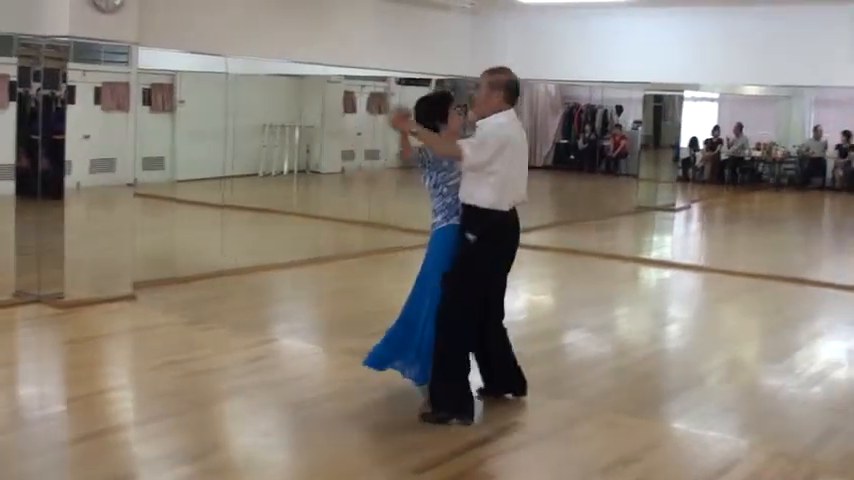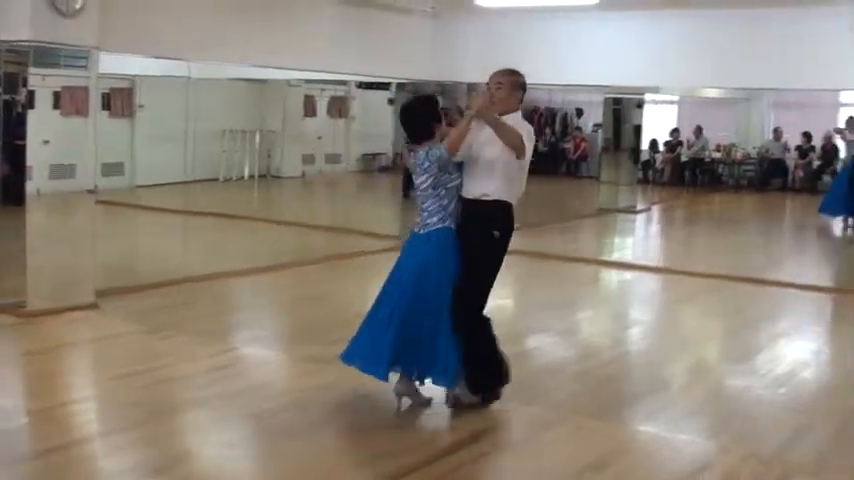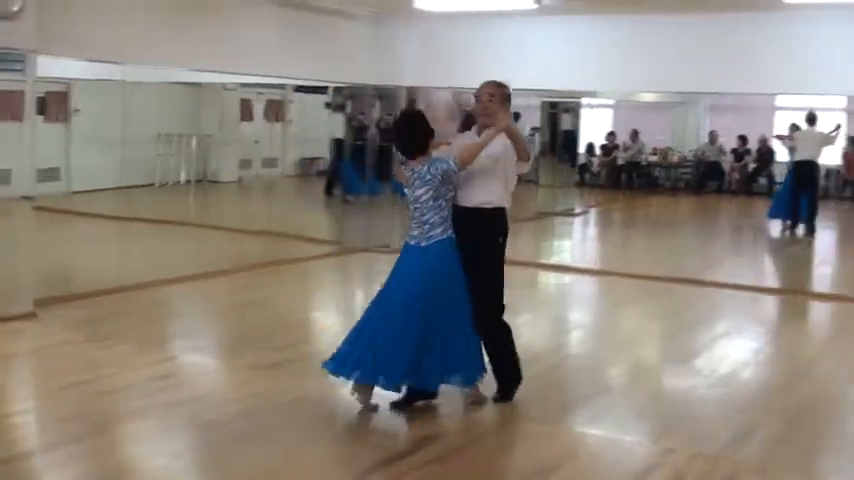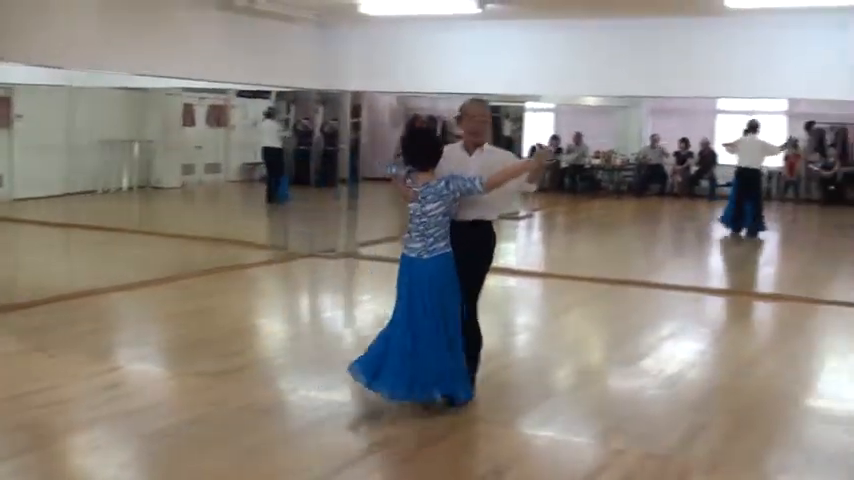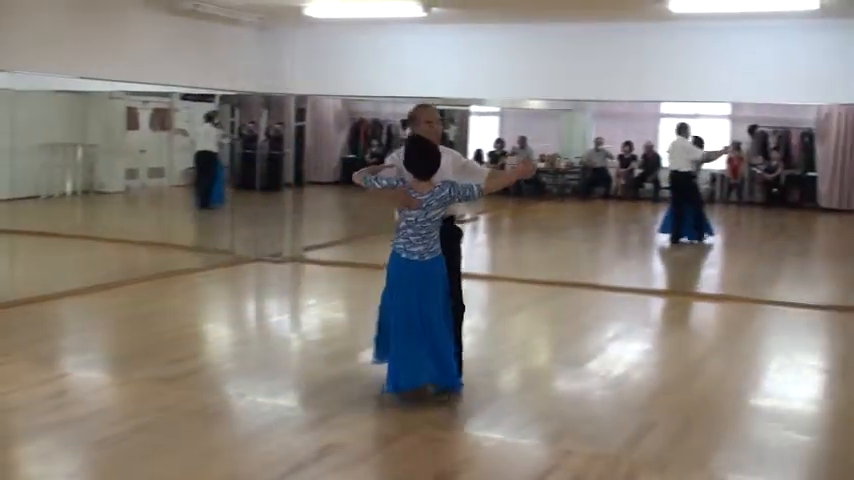
dt=0.4s
person 1, frame 1
left shoulder: (496, 130)
right shoulder: (507, 128)
left elbow: (458, 152)
left wrist: (413, 129)
left hip: (484, 227)
right hip: (497, 223)
left knee: (454, 312)
right knee: (484, 309)
left ankle: (450, 402)
right ankle: (505, 379)
person 1, frame 2
left shoulder: (517, 129)
right shoulder: (481, 129)
left elbow: (518, 147)
left wrist: (490, 118)
left hip: (492, 218)
right hip: (468, 214)
left knee: (466, 303)
right knee: (462, 301)
left ankle: (490, 375)
right ankle: (474, 378)
person 1, frame 3
left shoulder: (508, 142)
right shoulder: (462, 140)
left elbow: (524, 158)
left wrist: (509, 130)
left hip: (488, 225)
right hip: (455, 221)
left knee: (485, 308)
left ankle: (509, 376)
right ankle: (424, 383)
person 1, frame 4
left shoulder: (501, 158)
right shoulder: (444, 155)
left elbow: (529, 181)
left wrist: (538, 166)
left hip: (480, 236)
left knee: (464, 306)
left ankle: (464, 377)
person 1, frame 5
left shoulder: (452, 158)
right shoulder: (399, 158)
left elbow: (487, 176)
right elbow: (381, 179)
left wrist: (516, 172)
right wrist: (400, 196)
left hip: (445, 231)
left knee: (453, 302)
person 2, frame 1
right shoulder: (431, 155)
right elbow: (408, 152)
right wrist: (403, 129)
left hip: (461, 235)
right hip: (449, 236)
right knee: (442, 306)
left ankle: (431, 373)
right ankle: (427, 377)
person 2, frame 2
left shoulder: (420, 155)
right shoulder: (434, 156)
right elbow: (450, 145)
right wrist: (472, 116)
left hip: (422, 239)
right hip: (439, 241)
left knee: (412, 307)
right knee: (444, 309)
left ankle: (405, 379)
right ankle: (453, 379)
person 2, frame 3
left shoulder: (406, 168)
right shoulder: (435, 169)
right elbow: (462, 157)
right wrist: (496, 130)
left hip: (413, 252)
right hip: (439, 252)
left knee: (394, 314)
right knee: (454, 317)
left ankle: (364, 381)
right ankle: (468, 383)
person 2, frame 4
left shoulder: (406, 180)
right shoulder: (447, 186)
right elbow: (489, 183)
right wrist: (531, 164)
left hip: (410, 262)
right hip: (439, 263)
left knee: (411, 321)
right knee: (442, 325)
left ankle: (403, 382)
right ankle: (448, 388)
person 2, frame 5
left shoulder: (398, 186)
right shoulder: (447, 190)
left elbow: (357, 177)
right elbow: (486, 187)
left wrist: (382, 167)
right wrist: (519, 172)
left hip: (402, 263)
right hip: (432, 265)
left knee: (402, 319)
right knee: (433, 320)
left ankle: (410, 380)
right ankle: (441, 378)
